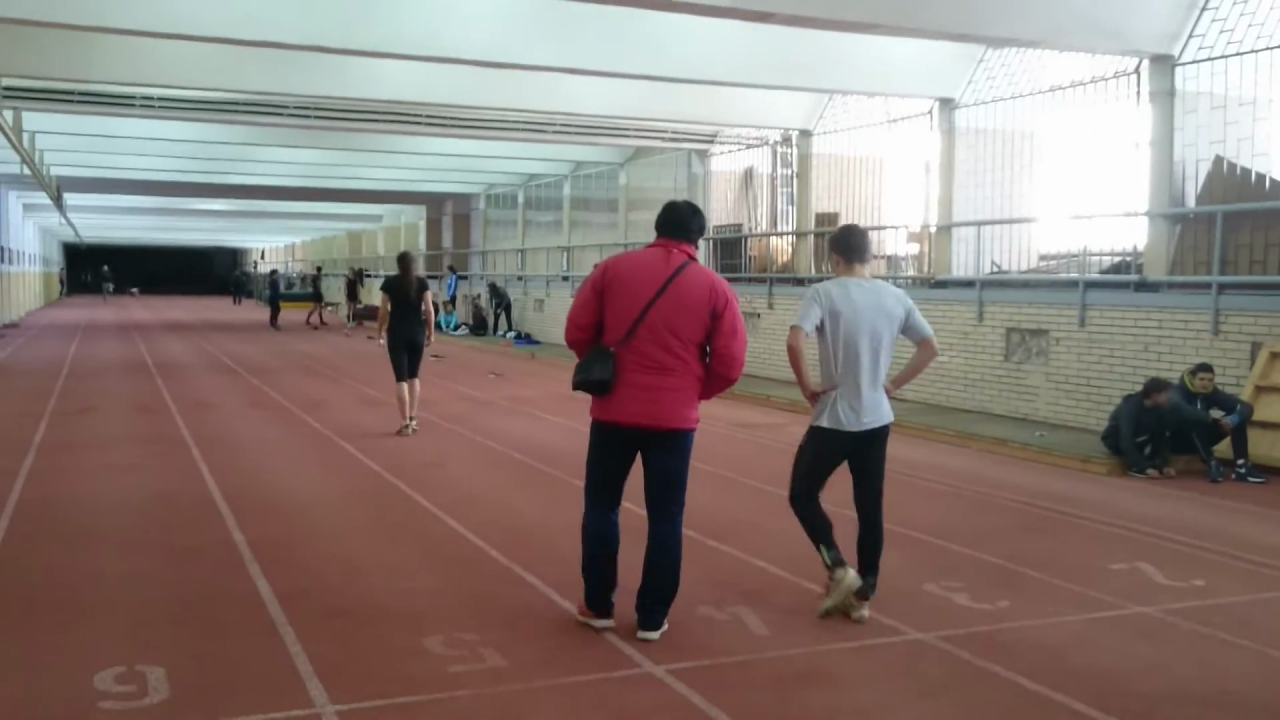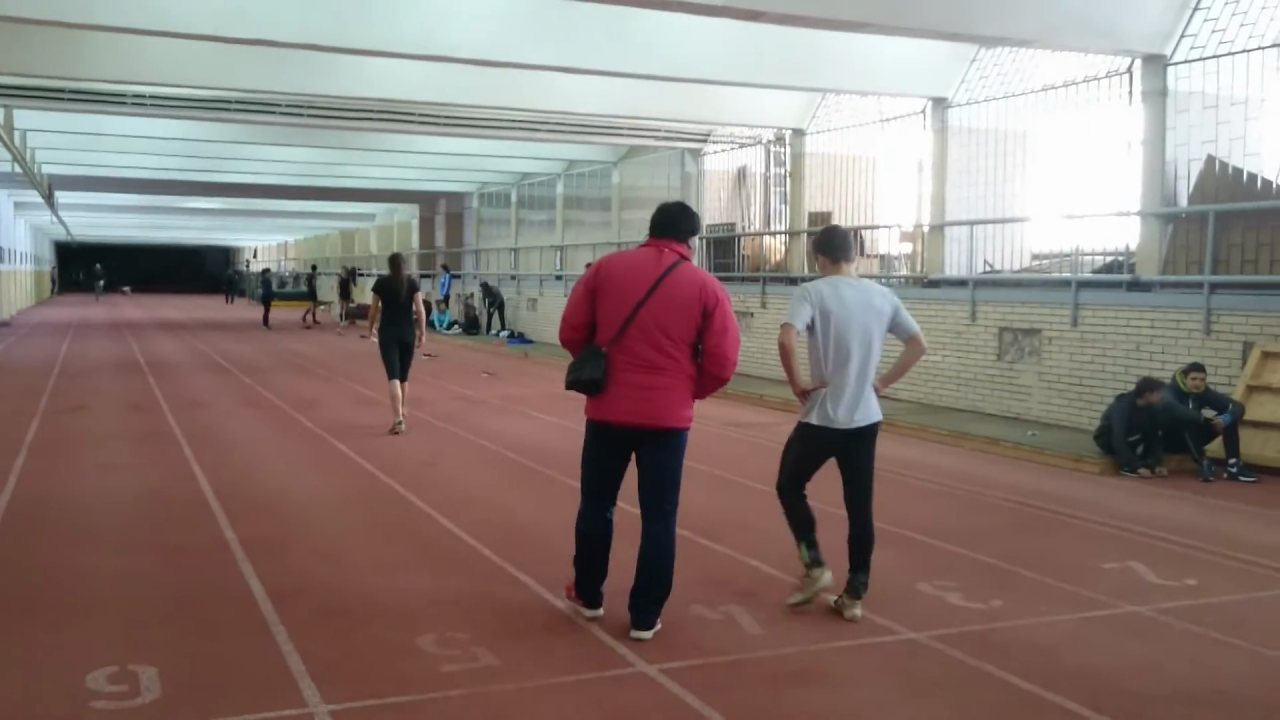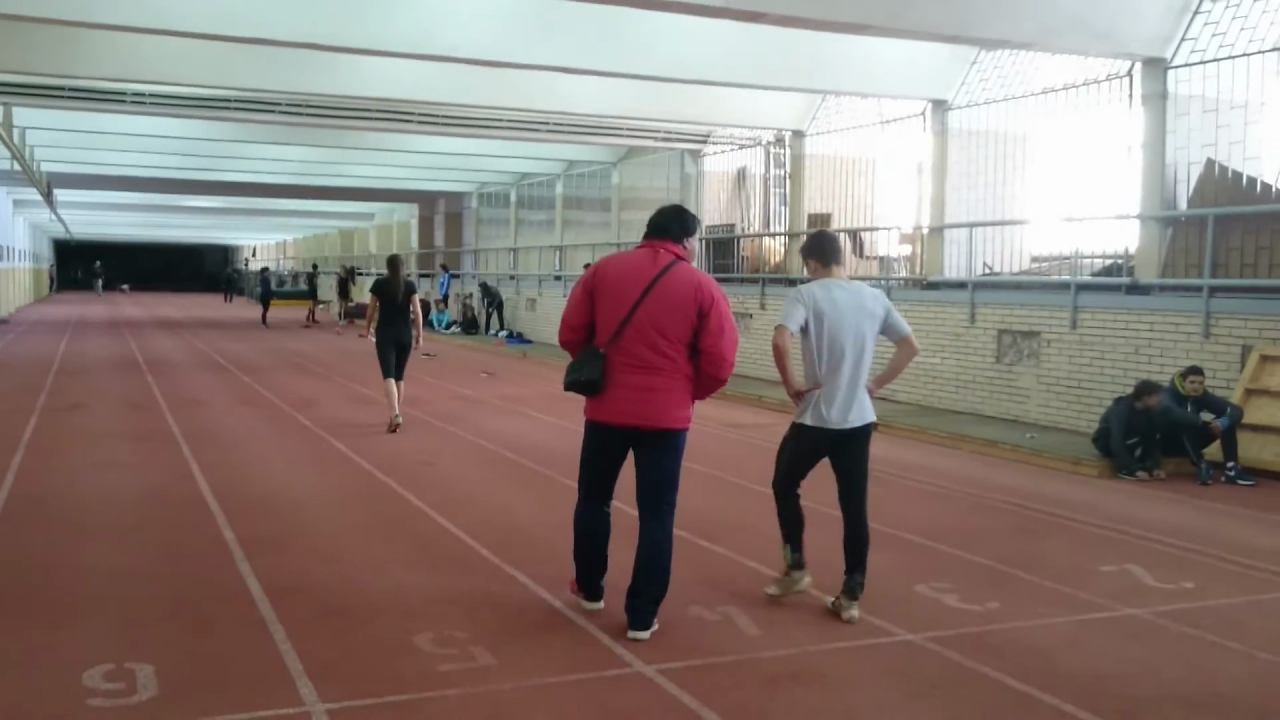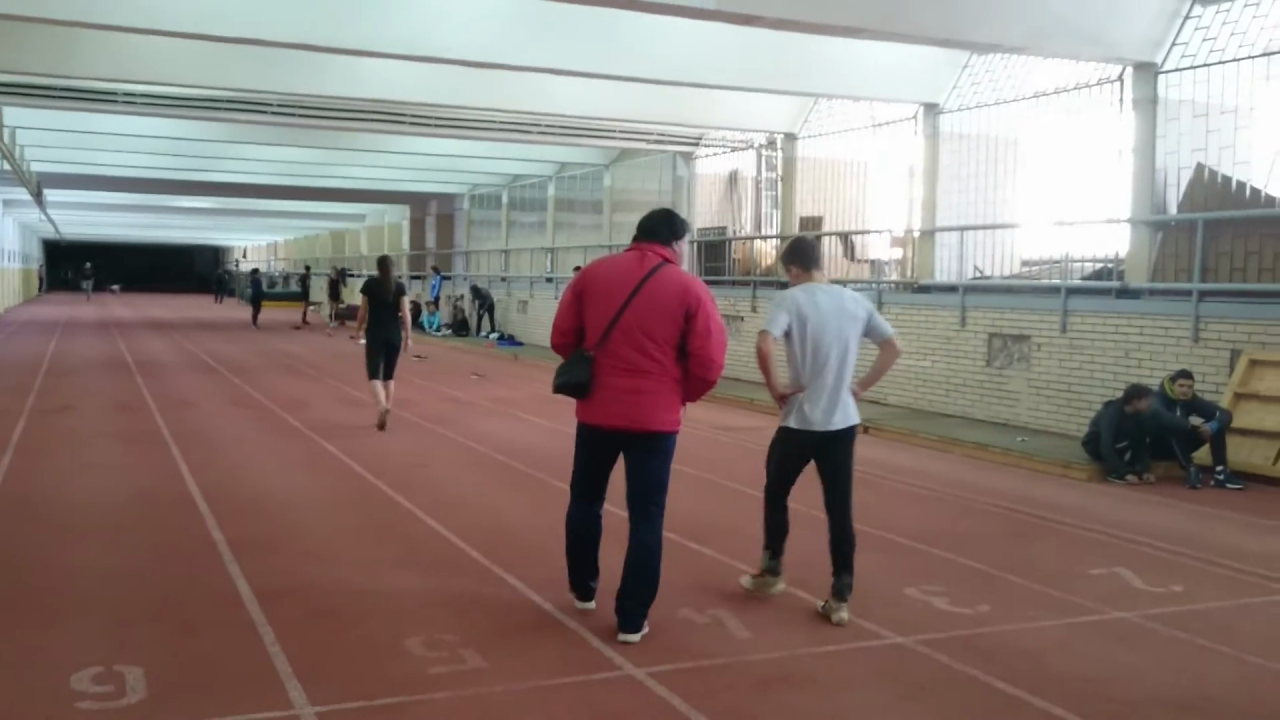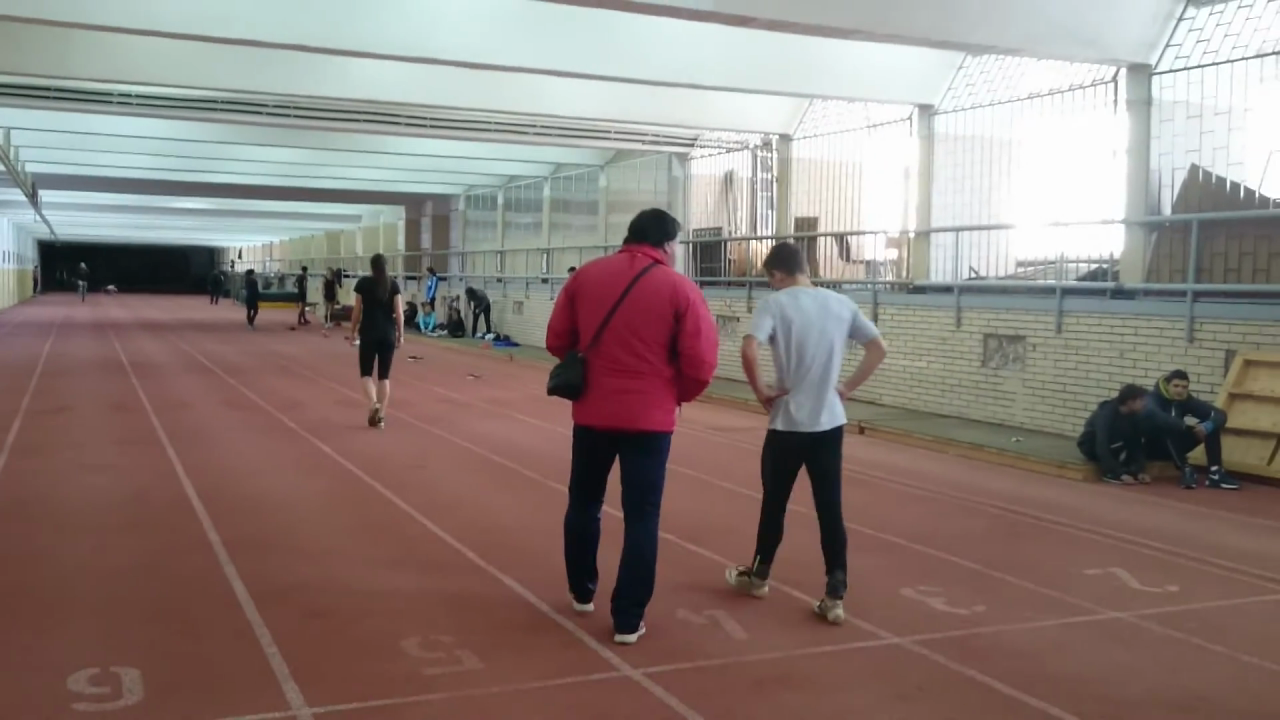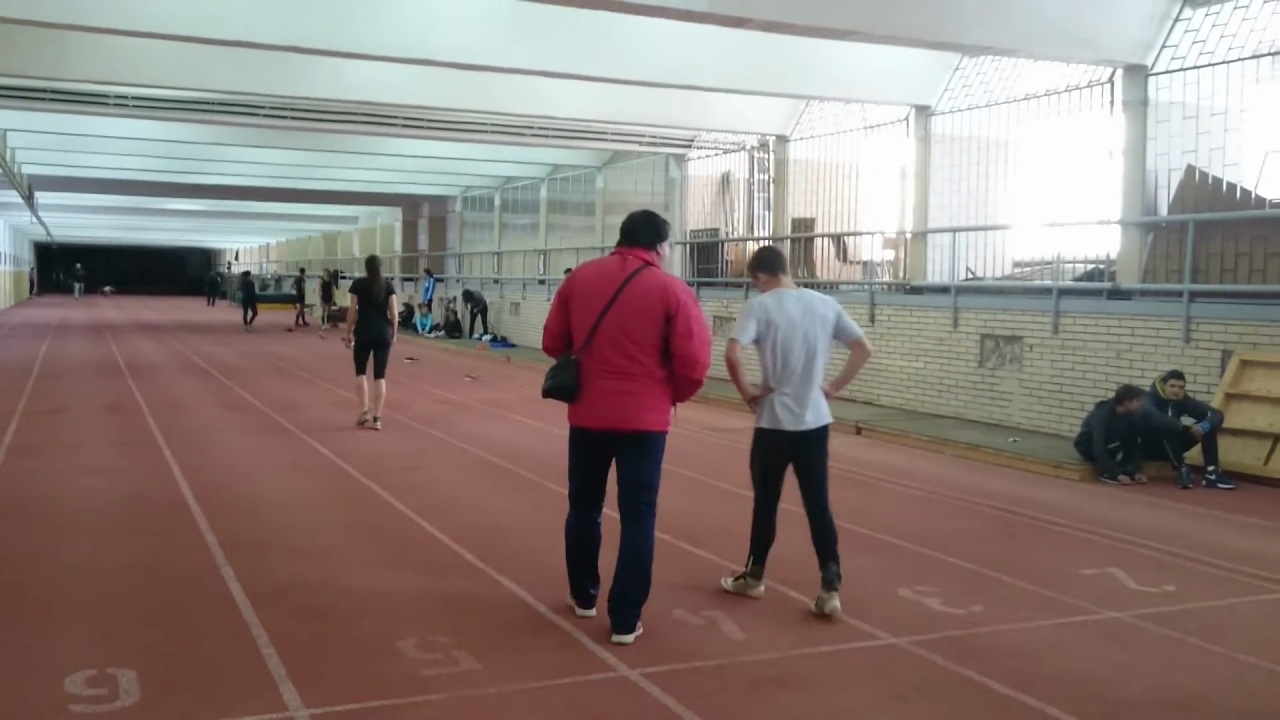
dt=0.1s
person 1, frame 1
left shoulder: (613, 268)
right shoulder: (714, 286)
left elbow: (577, 333)
right elbow: (729, 365)
left hip: (614, 410)
right hip: (674, 416)
left knee: (601, 506)
right knee: (665, 517)
left ankle: (598, 605)
right ankle: (652, 617)
person 1, frame 2
left shoulder: (606, 268)
right shoulder: (706, 286)
left elbow: (571, 333)
right elbow: (721, 364)
left hip: (607, 409)
right hip: (668, 415)
left knee: (596, 503)
right knee: (659, 515)
left ankle: (589, 595)
right ankle: (645, 616)
person 1, frame 3
left shoulder: (604, 269)
right shoulder: (702, 286)
left elbow: (570, 334)
right elbow: (719, 365)
right wrist: (687, 392)
left hip: (606, 409)
right hip: (666, 415)
left knee: (593, 500)
right knee: (656, 515)
left ankle: (590, 589)
right ankle: (642, 616)
person 1, frame 4
left shoulder: (594, 273)
right shoulder: (690, 289)
left elbow: (562, 339)
right elbow: (708, 367)
right wrist: (679, 396)
left hip: (596, 411)
right hip: (656, 418)
left knee: (585, 502)
right knee: (646, 517)
left ankle: (583, 589)
right ankle: (631, 619)
person 1, frame 5
left shoulder: (586, 275)
right shoulder: (680, 289)
left elbow: (557, 340)
right elbow: (699, 366)
right wrist: (672, 396)
left hip: (592, 411)
right hip: (650, 418)
left knee: (583, 504)
right knee: (642, 517)
left ankle: (582, 592)
right ankle: (628, 619)
person 1, frame 6
left shoulder: (579, 278)
right shoulder: (671, 290)
left elbow: (554, 343)
right elbow: (693, 366)
right wrist: (670, 396)
left hip: (587, 413)
right hip: (644, 419)
left knee: (583, 508)
right knee: (638, 517)
left ankle: (584, 596)
right ankle: (625, 619)
person 2, frame 1
left shoulder: (824, 293)
right shoulder: (895, 297)
left elbow: (795, 342)
right elbow: (930, 348)
left wrist: (807, 386)
right wrist: (893, 383)
left hip: (833, 419)
right hip: (876, 420)
left knee: (802, 494)
right knee: (870, 510)
left ankle: (839, 570)
right ankle: (862, 595)
person 2, frame 2
left shoulder: (814, 292)
right shoulder: (883, 295)
left elbow: (787, 340)
right elbow: (918, 345)
left wrist: (797, 383)
right wrist: (883, 381)
left hip: (822, 417)
right hip: (865, 418)
left knee: (789, 487)
right knee: (860, 507)
left ankle: (816, 568)
right ankle: (854, 595)
person 2, frame 3
left shoulder: (807, 294)
right shoulder: (874, 297)
left elbow: (780, 341)
right elbow: (910, 346)
left wrist: (791, 384)
right wrist: (876, 383)
left hip: (815, 418)
right hip: (859, 419)
left knee: (784, 486)
right knee: (855, 508)
left ankle: (796, 570)
right ankle: (851, 596)
person 2, frame 4
left shoulder: (790, 299)
right shoulder: (857, 301)
left elbow: (764, 346)
right elbow: (893, 348)
left wrist: (774, 388)
right wrist: (861, 386)
left hip: (800, 421)
right hip: (843, 421)
left knee: (776, 495)
right knee: (840, 510)
left ankle: (771, 573)
right ankle: (840, 599)
person 2, frame 5
left shoulder: (775, 303)
right shoulder: (841, 303)
left elbow: (749, 350)
right elbow: (879, 348)
left wrist: (760, 391)
right wrist: (847, 387)
left hip: (788, 422)
right hip: (830, 423)
left knee: (774, 503)
right knee: (830, 509)
left ankle: (758, 575)
right ankle: (835, 596)
person 2, frame 6
left shoulder: (759, 306)
right shoulder: (825, 304)
left elbow: (732, 353)
right elbow: (864, 348)
left wrist: (745, 390)
right wrist: (834, 386)
left hip: (774, 422)
right hip: (816, 421)
left knee: (766, 501)
right knee: (818, 505)
left ankle: (753, 577)
right ankle: (830, 588)
person 3, frame 1
left shoulder: (390, 282)
right shoulder: (422, 282)
left elbow: (383, 310)
right elbow: (429, 310)
left wrist: (380, 331)
right wrist: (430, 332)
left hip: (396, 333)
right hip: (416, 333)
left knee: (401, 378)
right knee: (413, 376)
left ankle: (405, 424)
right ankle: (412, 418)
person 3, frame 2
left shoulder: (381, 283)
right shoulder: (412, 283)
left elbow: (374, 310)
right elbow: (420, 310)
left wrist: (371, 328)
right wrist: (422, 333)
left hip: (388, 334)
right hip: (408, 334)
left knee: (393, 377)
right knee: (404, 376)
left ankle: (398, 419)
right ankle: (400, 415)
person 3, frame 3
left shoulder: (379, 284)
right shoulder: (410, 285)
left elbow: (372, 310)
right elbow: (417, 312)
left wrist: (368, 327)
right wrist: (419, 335)
left hip: (385, 334)
right hip: (404, 335)
left knee: (388, 376)
right knee: (399, 376)
left ankle: (395, 415)
right ankle: (395, 413)
person 3, frame 4
left shoulder: (369, 284)
right shoulder: (399, 286)
left elbow: (363, 311)
right elbow: (405, 313)
left wrist: (359, 330)
right wrist: (408, 336)
left hip: (374, 334)
right hip: (394, 335)
left knee: (374, 376)
right knee: (388, 376)
left ankle: (383, 405)
right ankle: (385, 413)
person 3, frame 5
left shoulder: (363, 283)
right shoulder: (393, 284)
left elbow: (357, 310)
right elbow: (399, 312)
left wrist: (354, 331)
right wrist: (400, 334)
left hip: (368, 333)
right hip: (388, 333)
left knee: (366, 373)
right knee: (384, 376)
left ankle: (374, 403)
right ankle: (381, 417)
person 3, frame 6
left shoulder: (358, 284)
right shoulder: (388, 285)
left elbow: (352, 311)
right elbow: (393, 312)
left wrist: (349, 333)
right wrist: (393, 333)
left hip: (363, 333)
right hip: (383, 333)
left knee: (360, 372)
right knee: (380, 376)
left ankle: (365, 410)
right ankle: (377, 417)
